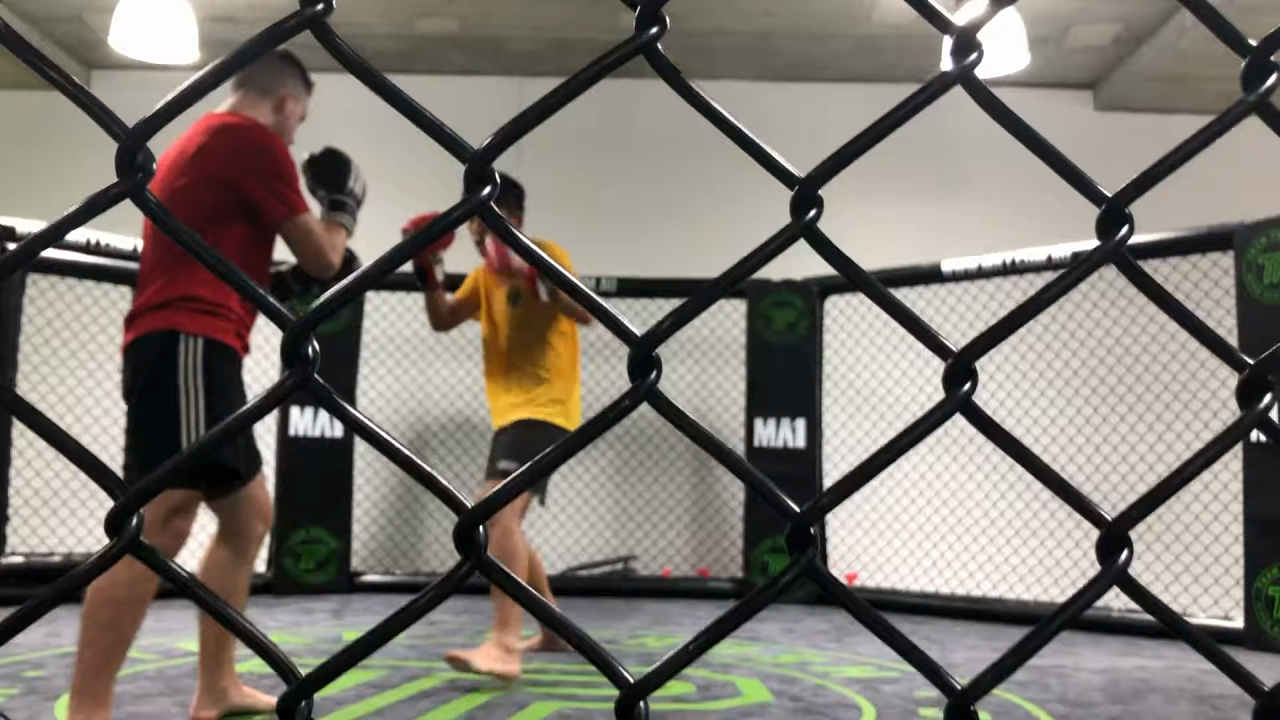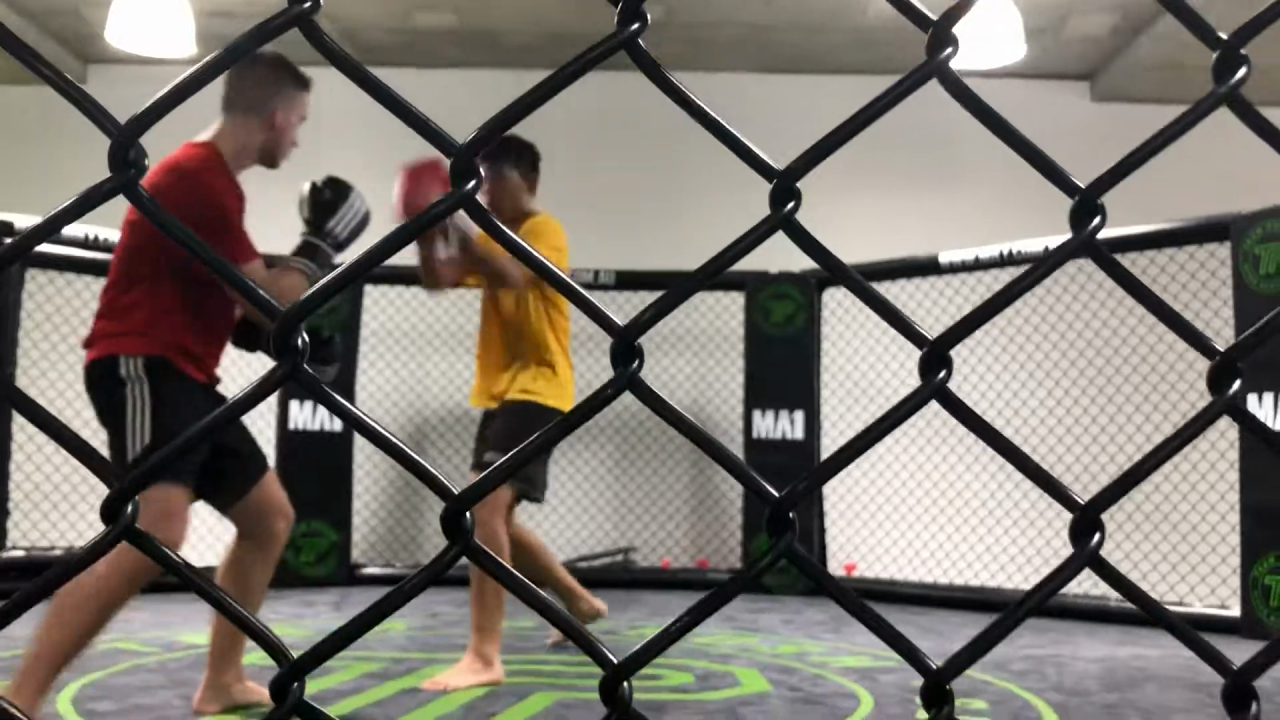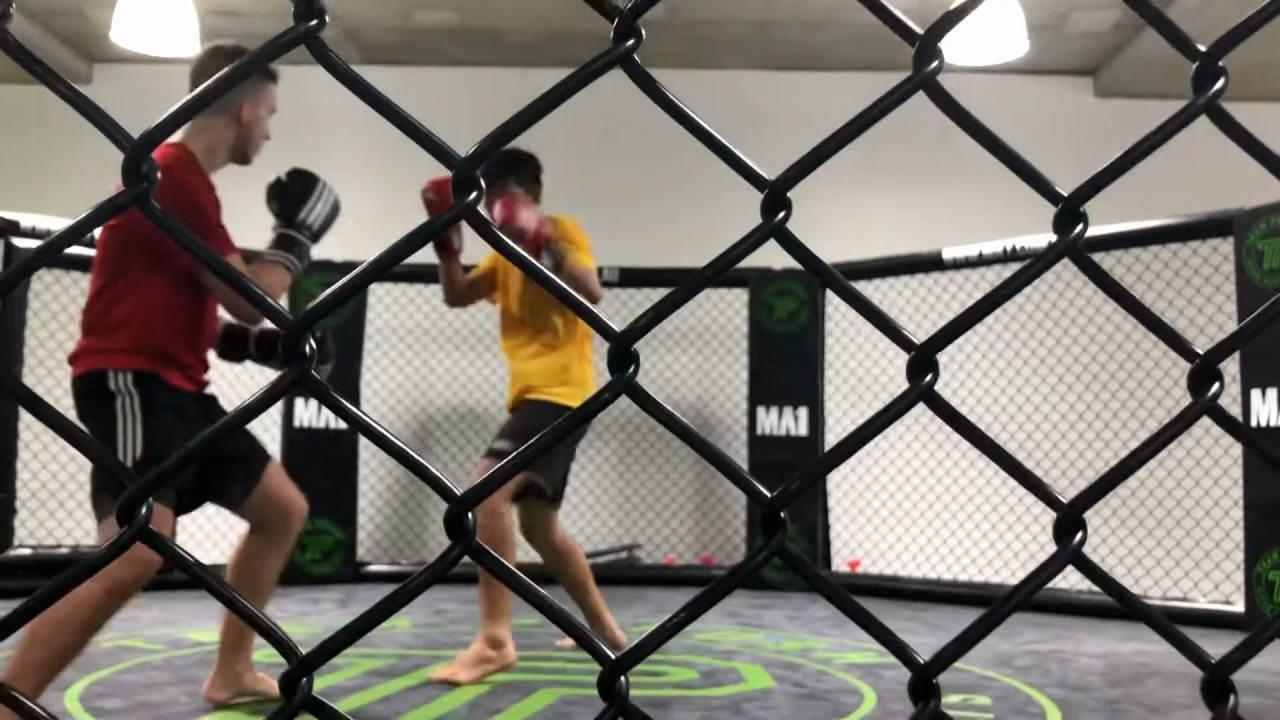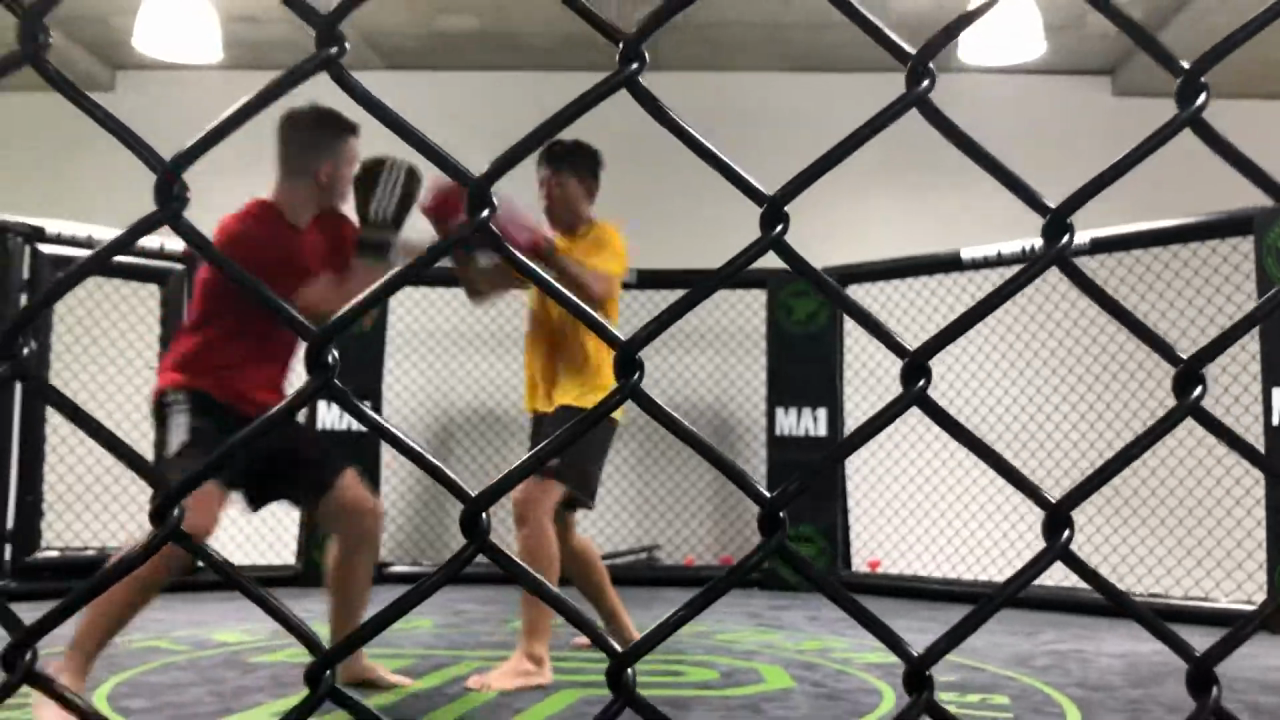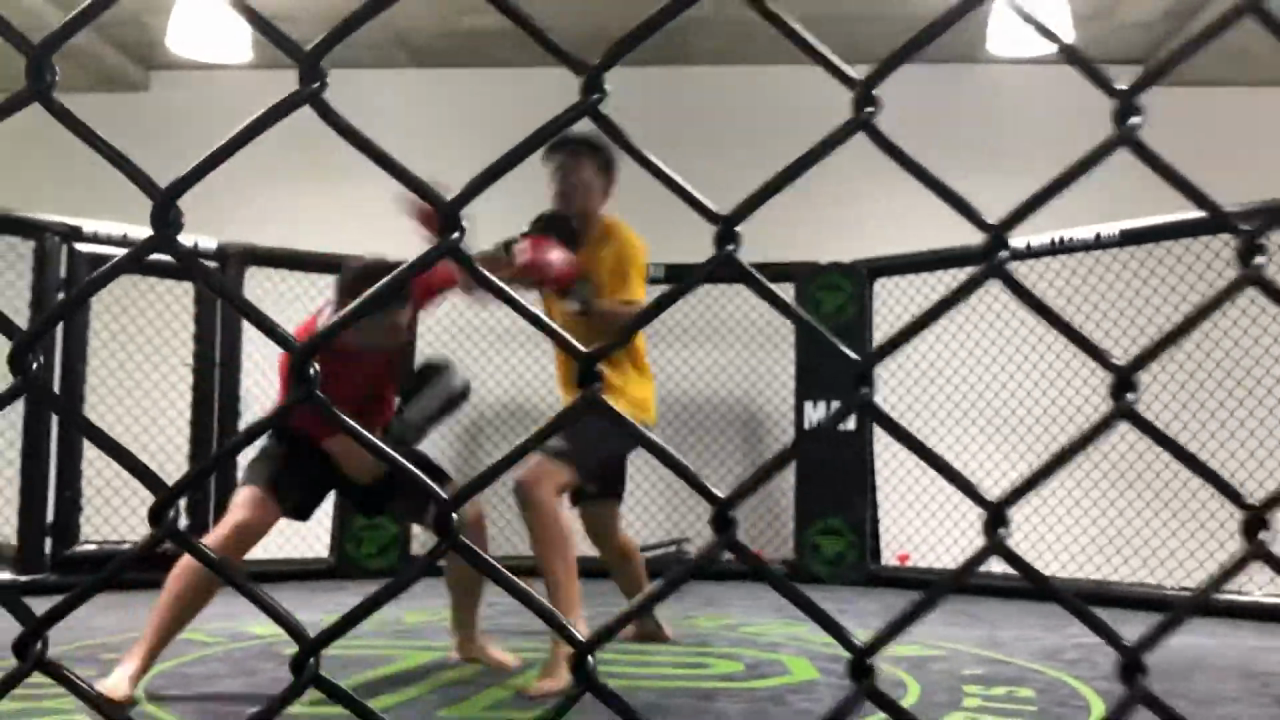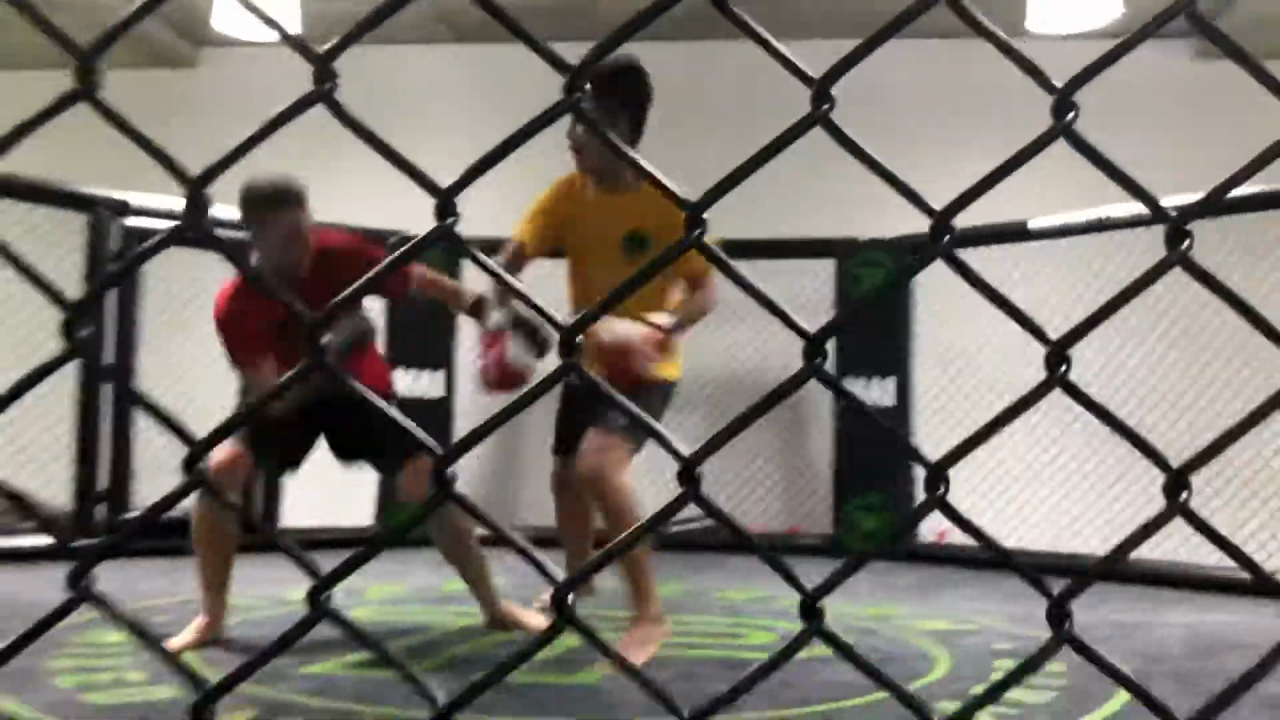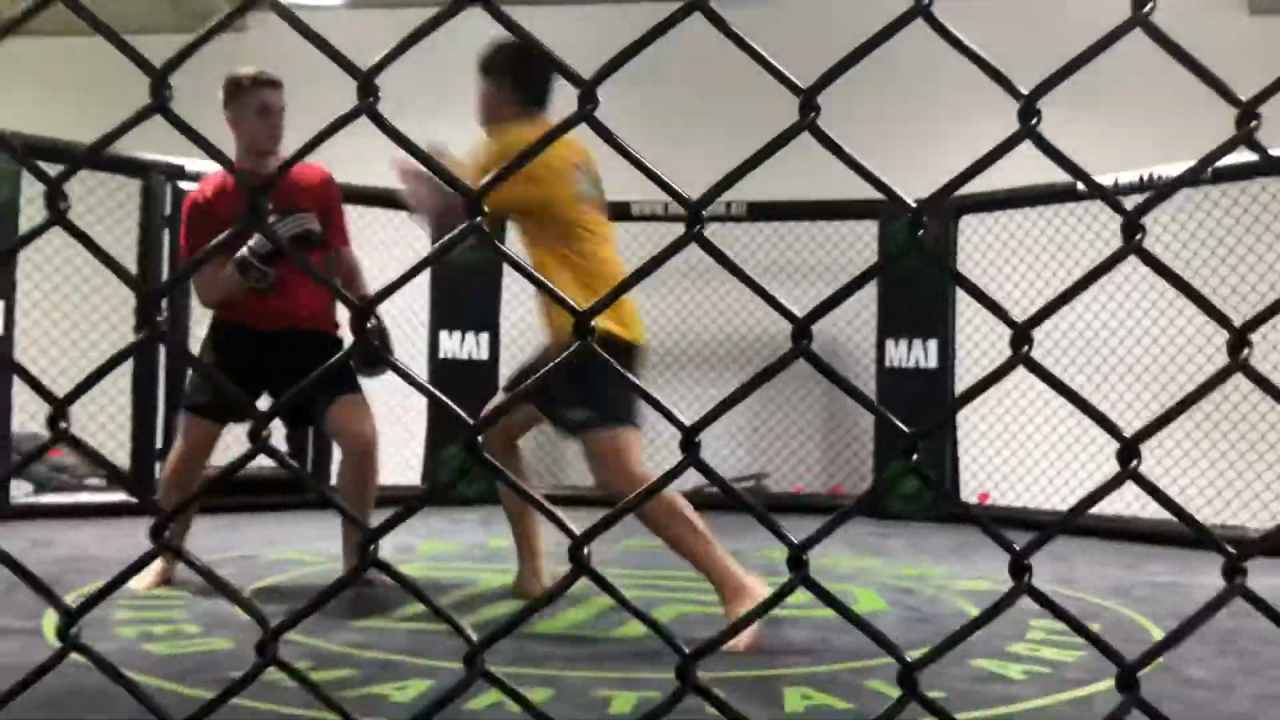
dt=0.3s
person 1, frame 1
left shoulder: (204, 142)
right shoulder: (249, 137)
right elbow: (322, 259)
right wrist: (343, 201)
left hip: (186, 347)
right hip: (188, 343)
left knee: (248, 515)
right knee: (164, 520)
person 1, frame 2
left shoulder: (210, 177)
right shoulder: (198, 176)
right elbow: (265, 303)
right wrist: (322, 241)
left hip: (184, 376)
right hip: (141, 369)
left knee: (271, 517)
right knee: (155, 534)
person 1, frame 3
left shoulder: (185, 179)
right shoulder: (173, 176)
right elbow: (250, 301)
left wrist: (252, 345)
right wrist: (297, 231)
left hip: (177, 385)
right hip: (129, 381)
left knee: (284, 508)
right knee: (139, 552)
person 1, frame 4
left shoulder: (323, 223)
right shoulder: (253, 234)
left elbow: (363, 261)
right elbow: (333, 314)
right wrist: (381, 239)
left hip: (262, 408)
right hip: (204, 402)
left knee: (362, 512)
right knee: (187, 528)
left ankle: (344, 657)
person 1, frame 5
left shoulder: (395, 296)
right shoulder: (309, 361)
left elbow: (457, 272)
right elbow: (360, 465)
right wrist: (416, 415)
left hip: (378, 435)
right hip: (304, 443)
left knee: (469, 520)
right knee: (235, 531)
left ankle: (468, 640)
right ankle: (136, 661)
person 1, frame 6
left shoulder: (344, 252)
right shoulder: (236, 304)
left elbow: (422, 284)
right elbow: (272, 398)
left wrist: (478, 305)
right wrist: (324, 356)
left hip: (361, 393)
right hip: (291, 401)
left knee: (427, 491)
right knee: (220, 473)
left ankle: (494, 606)
right ankle: (211, 619)
person 1, frame 7
left shoulder: (316, 184)
right shoulder: (206, 200)
left elbow: (341, 258)
right elbow: (208, 293)
right wrist: (261, 252)
left hip: (310, 336)
right hip: (238, 336)
left knee: (361, 438)
right knee: (190, 449)
left ankle: (357, 560)
right ankle: (168, 561)
person 2, frame 1
left shoulder: (547, 255)
right shoulder: (485, 274)
left elbow: (584, 312)
right elbow: (442, 320)
left wrist: (534, 278)
right wrist: (427, 269)
left hip: (546, 410)
right hip: (509, 412)
left knee: (500, 509)
right knee: (503, 524)
left ankle: (504, 645)
right ankle: (553, 629)
person 2, frame 2
left shoulder: (543, 230)
right shoulder: (493, 238)
left elbow: (511, 279)
right elbow: (437, 279)
left wrist: (456, 234)
right wrist: (429, 229)
left hip: (535, 393)
right hip: (502, 395)
left knee: (485, 506)
right knee: (501, 521)
left ankle: (483, 657)
right ankle: (580, 602)
person 2, frame 3
left shoulder: (562, 232)
right shoulder: (503, 253)
left elbow: (591, 290)
right elbow: (457, 295)
left wrist: (543, 244)
right wrist: (445, 237)
left hip: (556, 393)
right hip: (533, 395)
left knee: (489, 491)
right knee: (538, 521)
left ankle: (493, 640)
right ankle: (604, 628)
person 2, frame 4
left shoulder: (604, 237)
right shoulder: (545, 248)
left elbow: (593, 290)
right elbow: (482, 283)
left wrist: (548, 244)
left hip: (589, 401)
right hip: (552, 402)
left knee: (535, 505)
right knee: (558, 525)
left ankle: (533, 656)
right ankle: (621, 628)
person 2, frame 5
left shoulder: (620, 244)
left elbow: (624, 323)
right elbow: (494, 270)
left wrist: (568, 288)
left hip: (616, 400)
left knee: (535, 486)
right knee: (600, 520)
left ankle: (572, 640)
right ankle: (649, 622)
person 2, frame 6
left shoulder: (671, 205)
right shoulder: (562, 196)
left elbow: (701, 288)
right elbow: (511, 261)
left wrist: (664, 327)
left hip: (643, 366)
right hip: (589, 364)
left knee: (595, 469)
right knee: (569, 494)
left ankle: (648, 614)
right ankle: (583, 594)
person 2, frame 7
left shoulder: (515, 148)
right shoulder: (566, 149)
left elbow: (445, 208)
left wrist: (418, 180)
left hip: (597, 329)
right hip: (577, 330)
left knee: (619, 468)
right knee: (498, 432)
left ankle: (738, 590)
right ankle: (530, 572)
